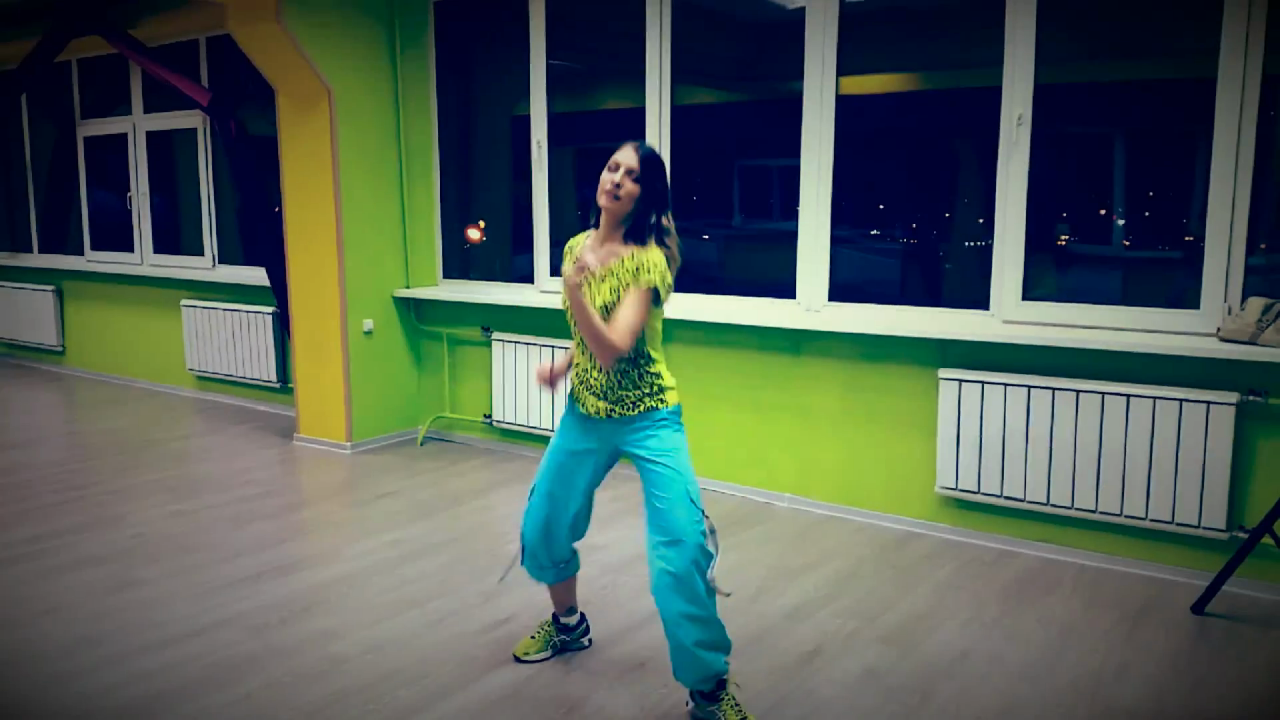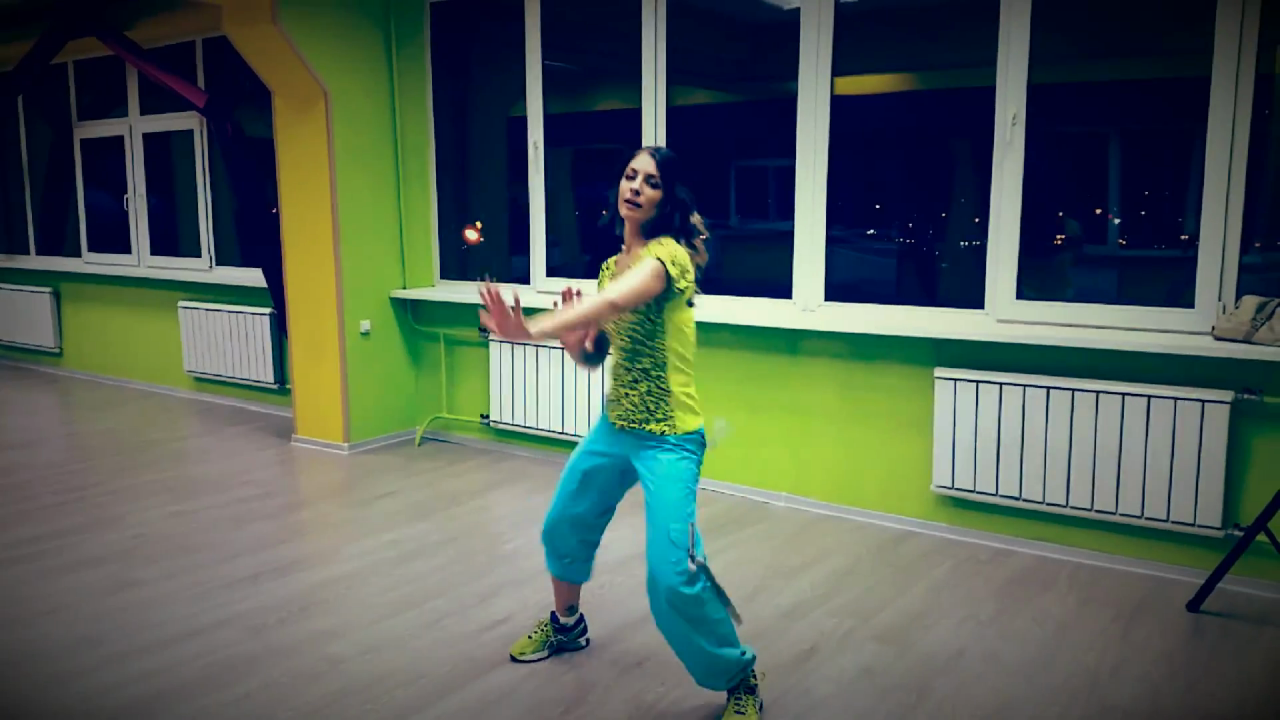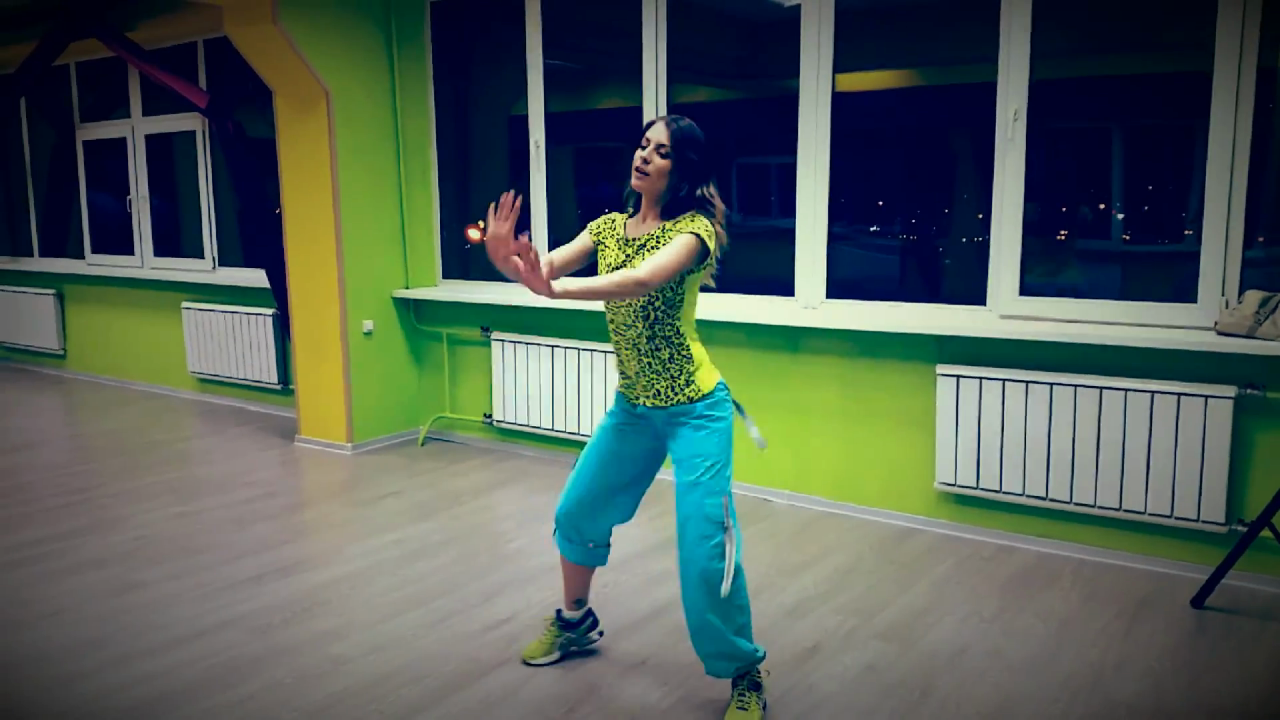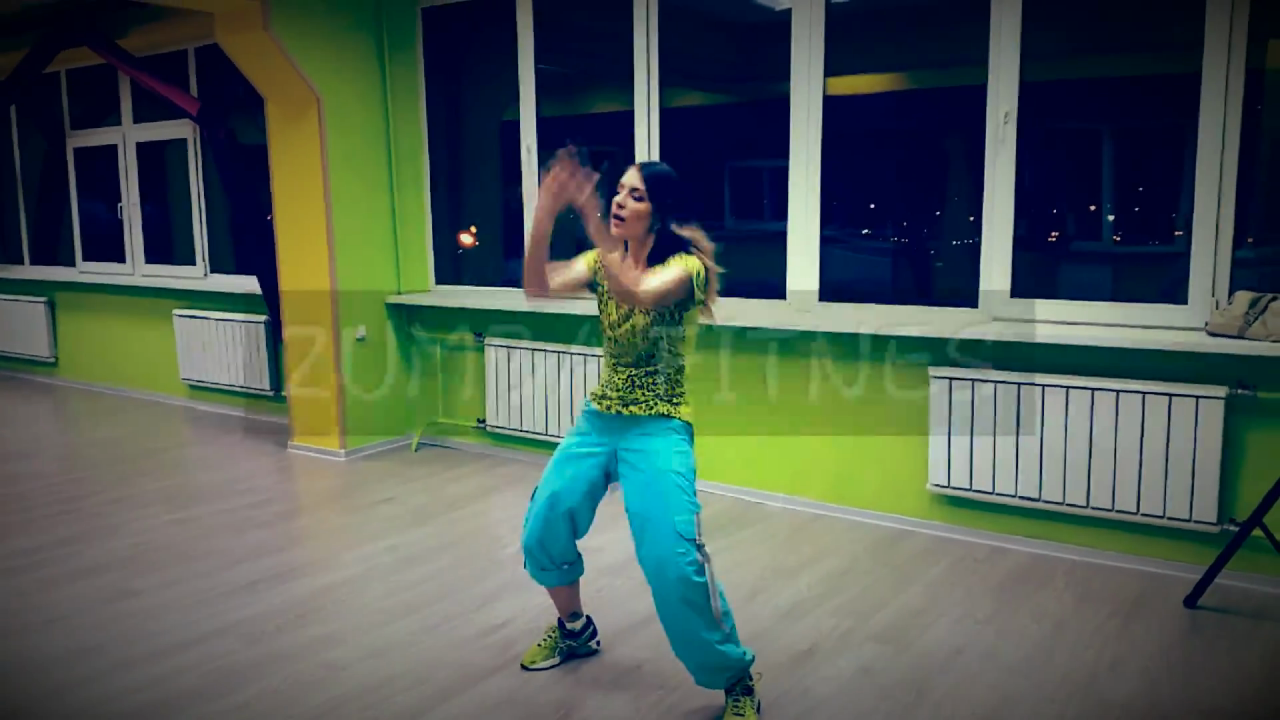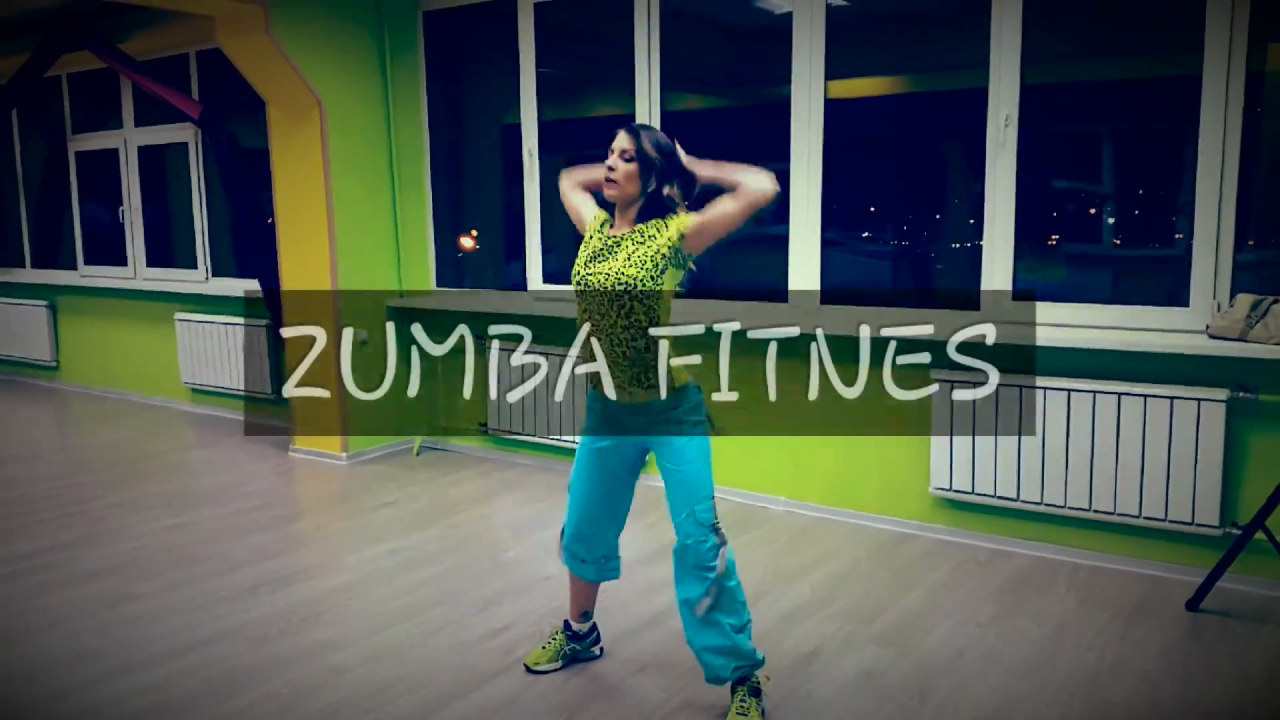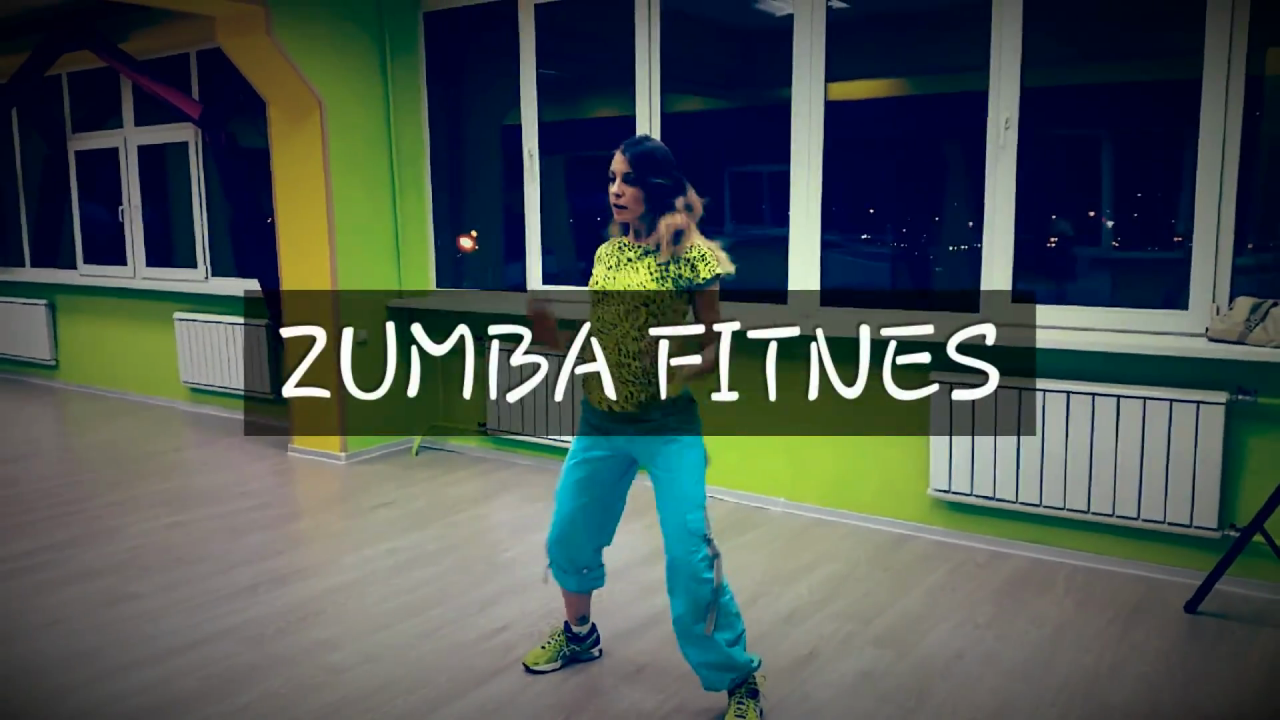
dt=0.3s
person 1, frame 1
left shoulder: (650, 259)
right shoulder: (574, 247)
left elbow: (615, 350)
left wrist: (583, 303)
right wrist: (564, 364)
left hip: (650, 420)
right hip: (584, 416)
left knee: (682, 540)
right knee: (542, 532)
right ankle: (568, 623)
person 1, frame 2
left shoulder: (669, 254)
right shoulder: (614, 265)
left elbow: (610, 304)
right elbow: (592, 356)
left wrist: (530, 330)
right wrist: (578, 339)
left hip: (669, 438)
right hip: (615, 429)
left knee: (671, 573)
right knee: (564, 527)
right ankle: (567, 624)
person 1, frame 3
left shoulder: (695, 229)
right shoulder: (607, 228)
left elbow: (641, 279)
right elbow: (545, 268)
left wrist: (550, 282)
right wrist: (507, 250)
left hip: (697, 411)
right hip: (632, 409)
left knee: (703, 546)
right knee: (579, 512)
right ankle: (575, 623)
person 1, frame 4
left shoulder: (685, 268)
right shoulder: (602, 260)
left elbow: (638, 295)
right elbow: (540, 286)
left wrist: (593, 222)
right wrist: (546, 210)
left hip: (658, 432)
right hip: (597, 423)
left knee: (674, 563)
right knee: (543, 534)
right ankle: (575, 629)
person 1, frame 5
left shoulder: (674, 232)
right shoulder: (594, 227)
left elbow: (764, 188)
right elbow: (568, 179)
left wrist: (697, 169)
right wrist: (611, 173)
left hip: (673, 409)
right hip: (606, 409)
left knee: (697, 541)
right knee: (585, 528)
right ankle: (579, 632)
person 1, frame 6
left shoulder: (693, 256)
right shoulder: (608, 251)
left elbow: (721, 346)
left wrist: (688, 367)
right wrist: (553, 337)
left hip: (669, 422)
right hip: (601, 420)
left knee: (689, 555)
right knee: (570, 537)
right ankle: (578, 633)
